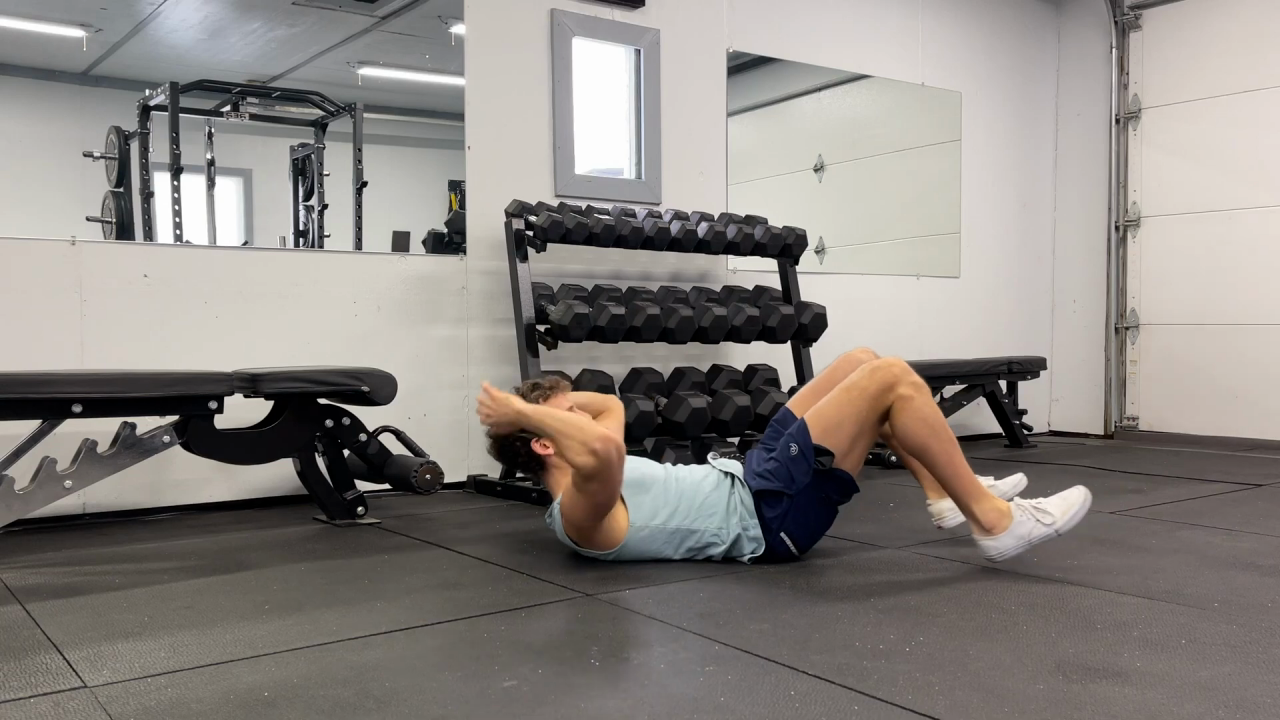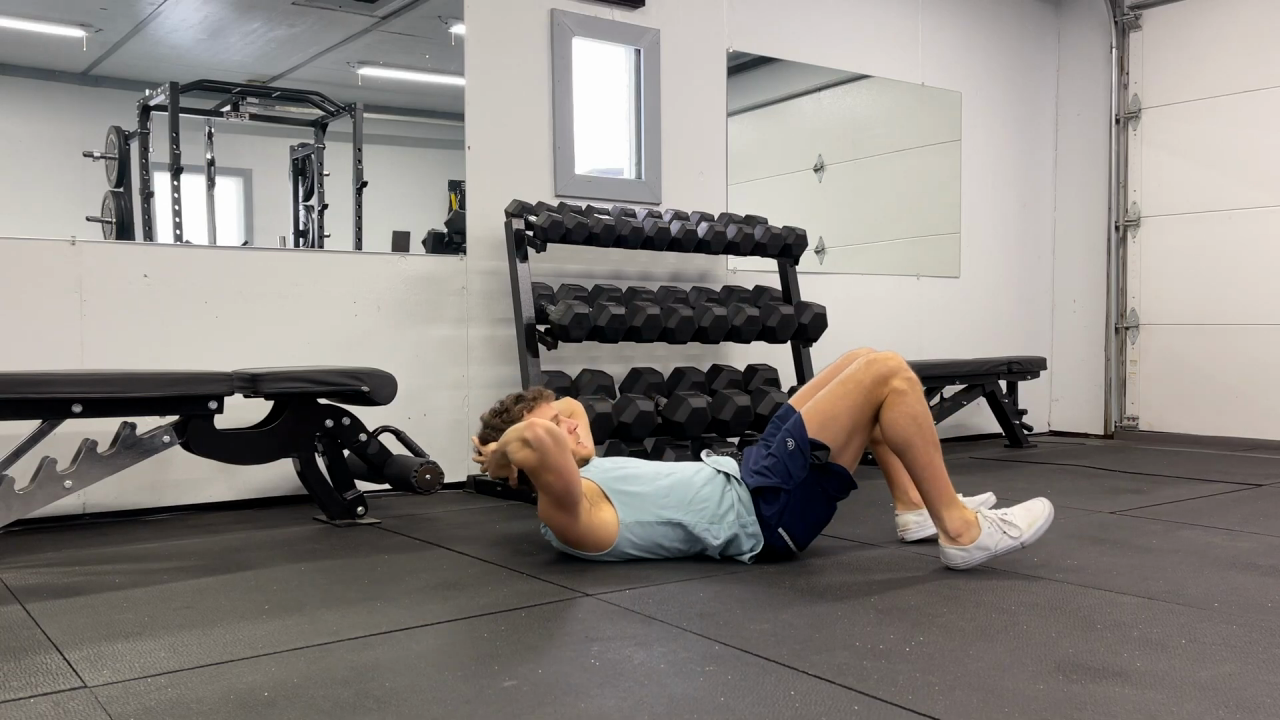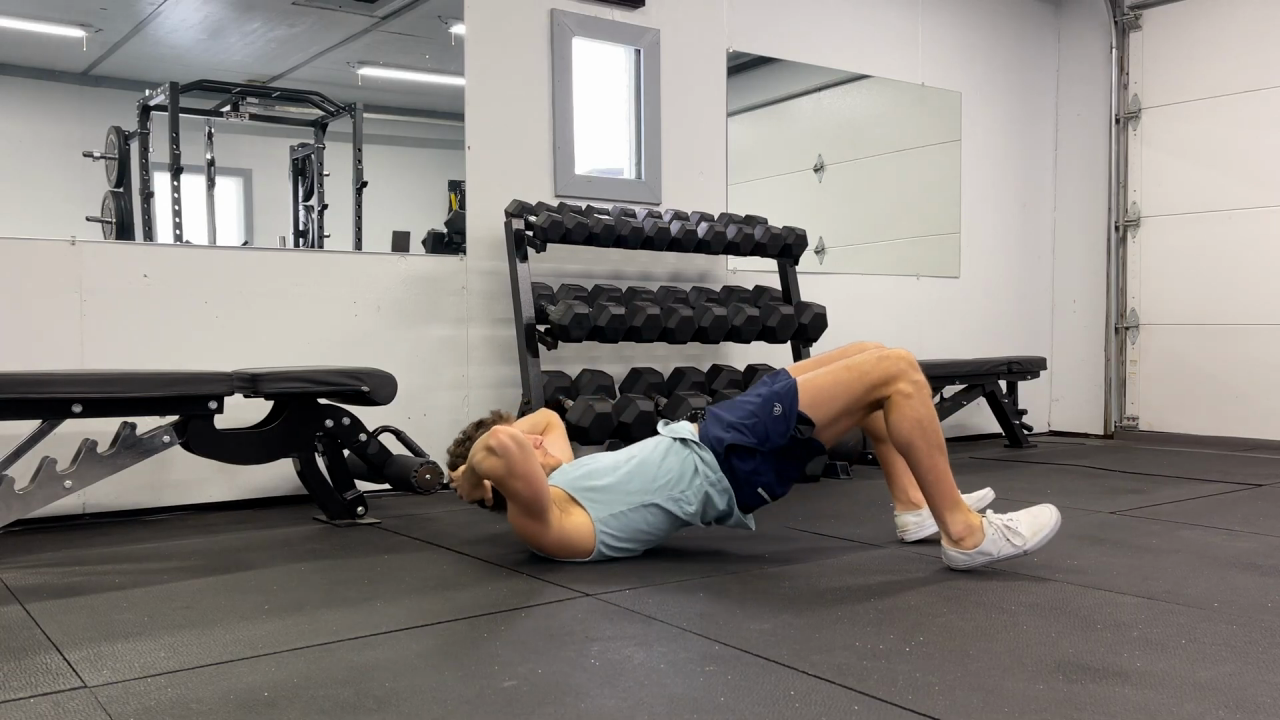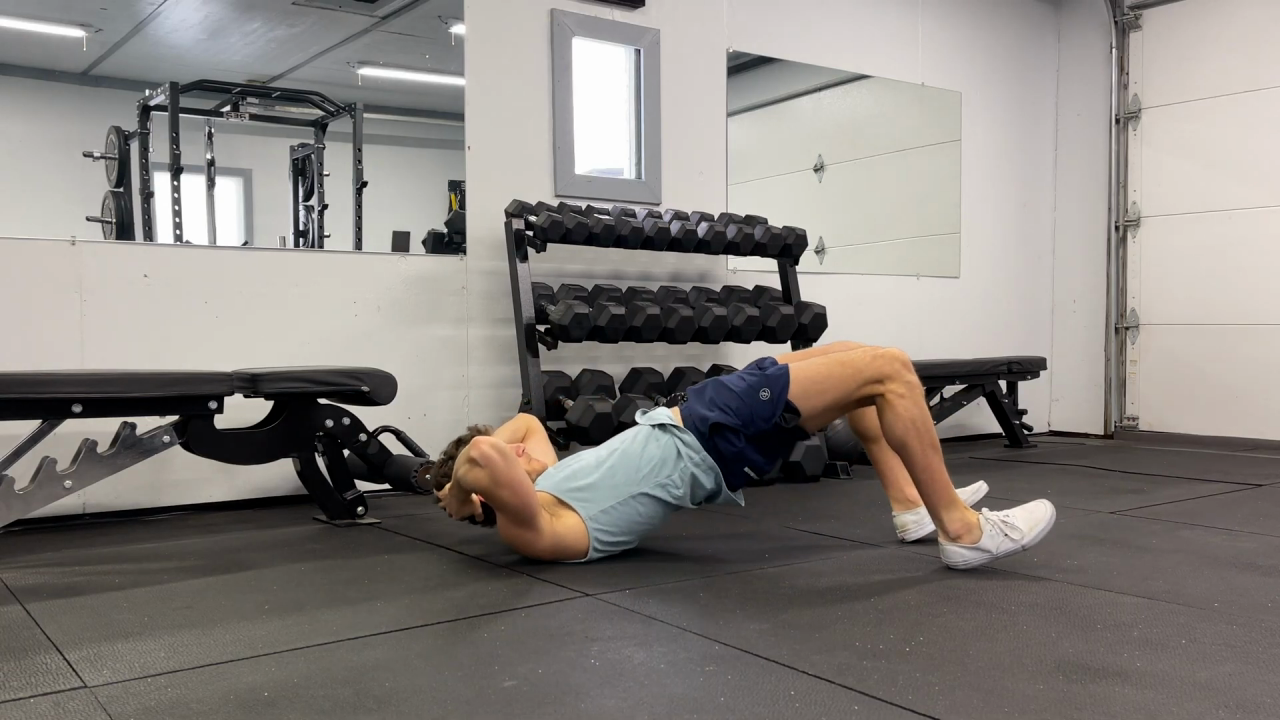
dt=0.3s
person 1, frame 1
left shoulder: (585, 491)
right shoulder: (578, 511)
left elbow: (612, 410)
right elbow: (605, 447)
left wrist: (554, 395)
right wrist: (527, 410)
left hip: (743, 479)
right hip: (768, 517)
left knee: (861, 362)
right knee: (893, 378)
left ankle: (951, 496)
right ankle: (993, 522)
person 1, frame 2
left shoulder: (582, 481)
right shoulder: (567, 516)
left elbow: (572, 404)
right elbow: (540, 440)
left wrist: (508, 439)
right wrist: (504, 453)
left hip: (744, 478)
right hip: (764, 504)
left knee: (870, 366)
right knee: (892, 373)
left ankle: (916, 509)
right ankle: (962, 530)
person 1, frame 3
left shoulder: (562, 481)
right shoulder: (541, 524)
left elbow: (548, 415)
right elbow: (503, 446)
left wrist: (477, 458)
right wrist: (473, 471)
left hip: (718, 434)
right hip: (733, 459)
left knee: (870, 359)
right knee: (899, 372)
left ankle: (916, 508)
right ankle: (964, 533)
person 1, frame 4
left shoulder: (545, 487)
right shoulder: (531, 529)
left elbow: (524, 420)
right elbow: (483, 456)
left wrist: (489, 448)
right wrist: (460, 486)
left hip: (701, 418)
right hip: (716, 439)
left knee: (857, 357)
right knee: (893, 370)
left ankle: (911, 506)
right ankle: (962, 530)
